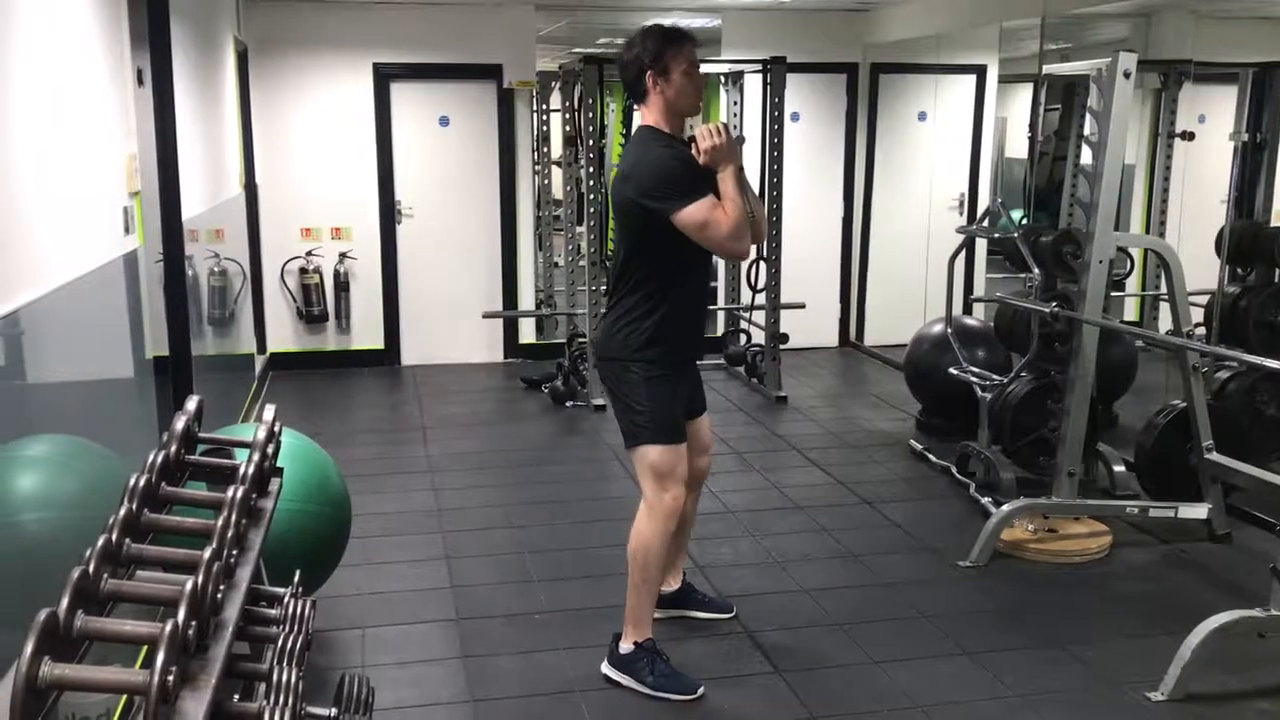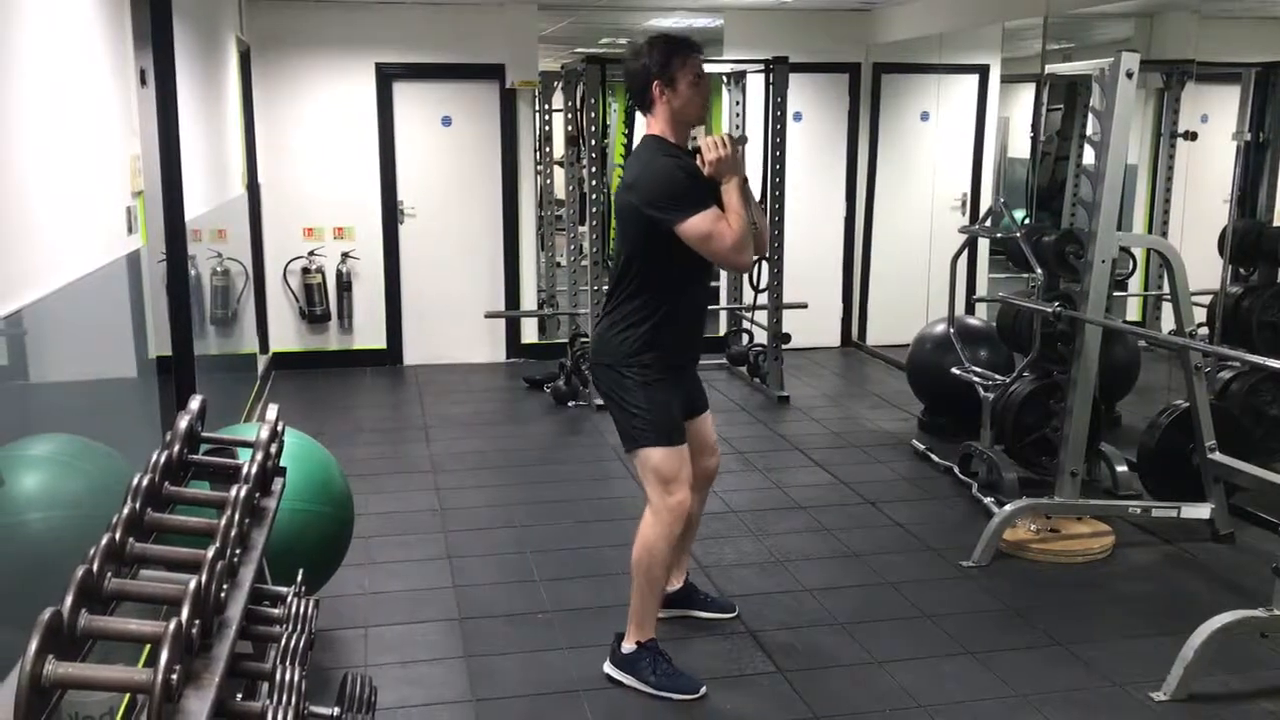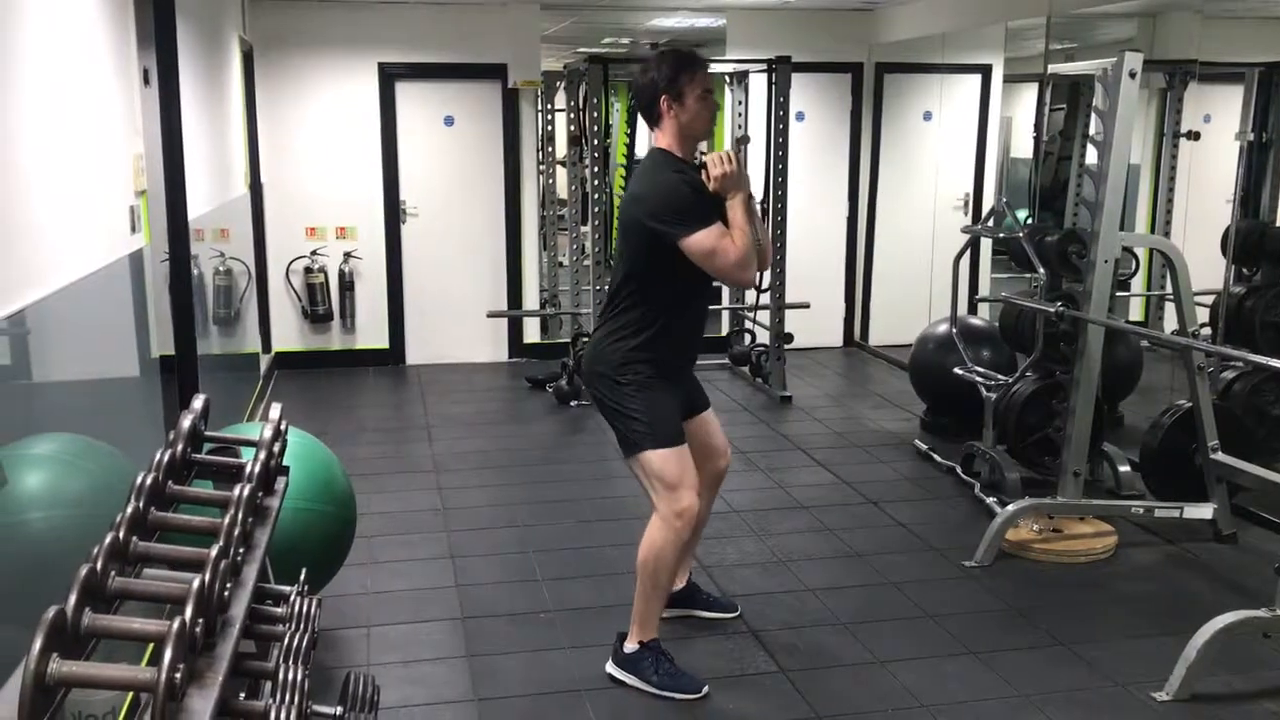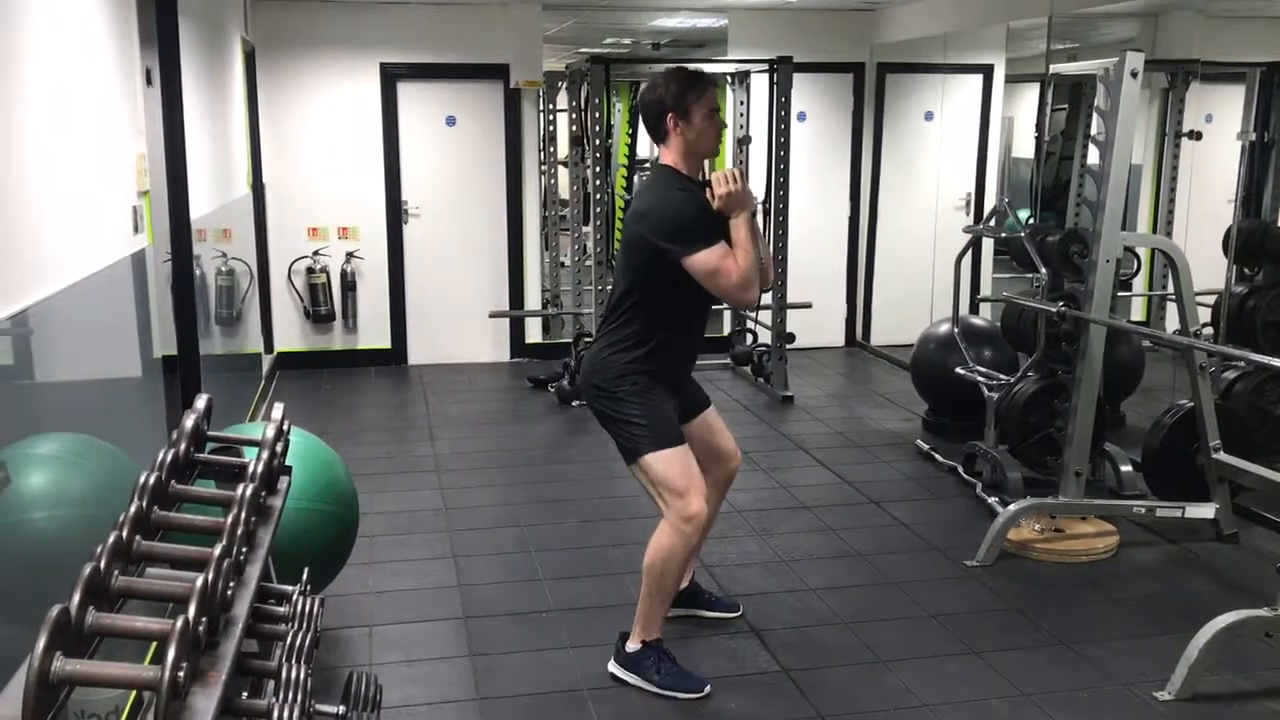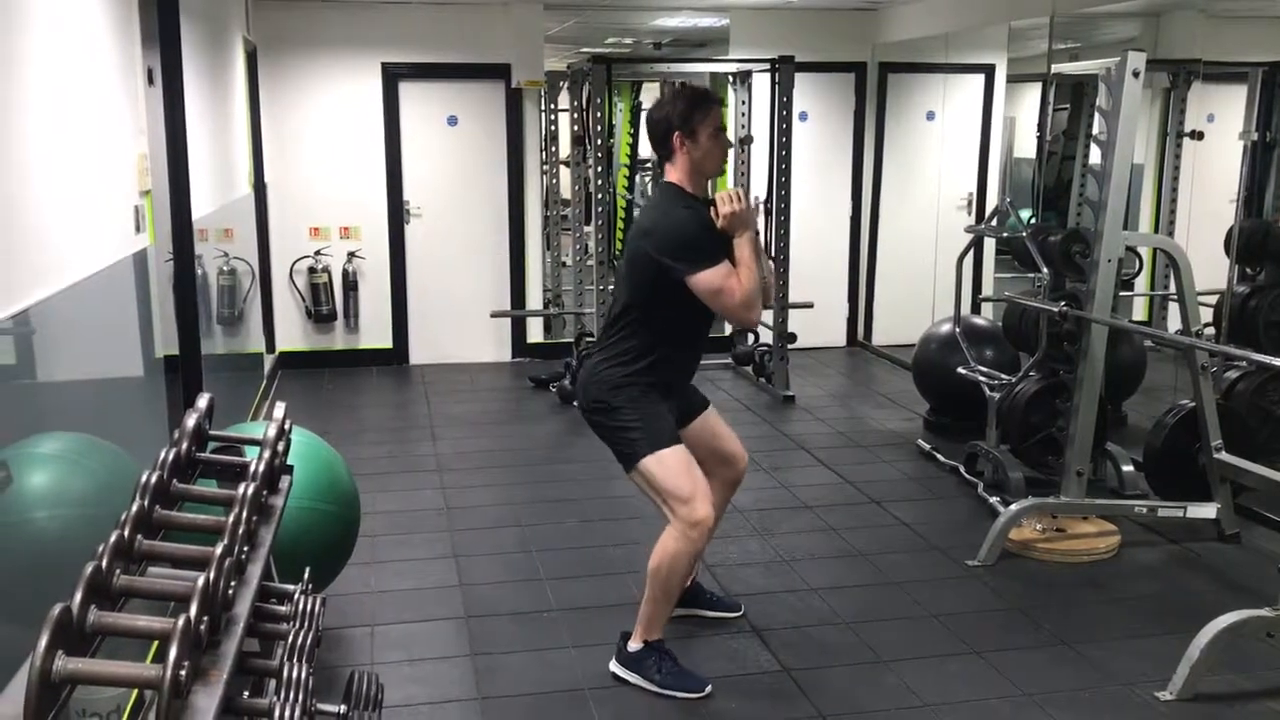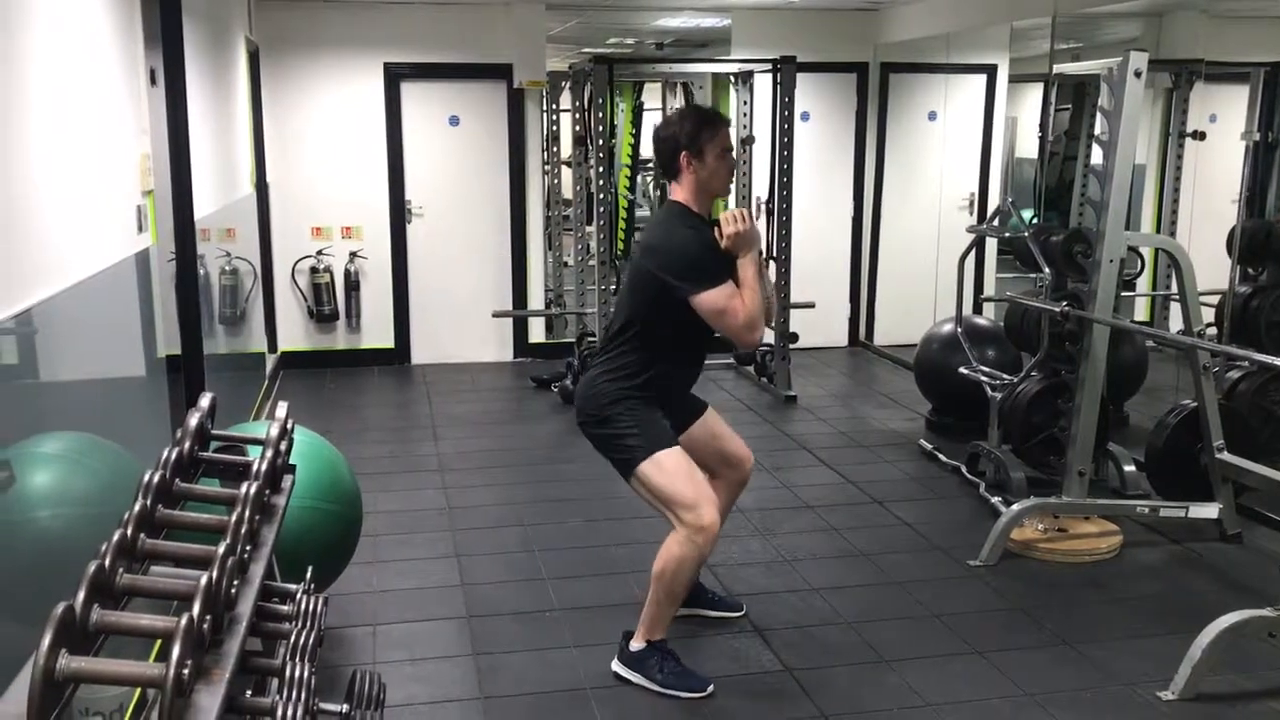
dt=0.2s
person 1, frame 1
left shoulder: (679, 152)
right shoulder: (655, 162)
left elbow: (754, 232)
right elbow: (732, 242)
left wrist: (729, 169)
right wrist: (725, 169)
left hip: (669, 345)
right hip: (640, 351)
left knee: (696, 467)
right knee: (665, 493)
left ankle: (671, 586)
right ankle: (632, 650)
person 1, frame 2
left shoulder: (684, 163)
right shoulder: (659, 173)
left elbow: (756, 243)
right elbow: (735, 254)
left wrist: (732, 181)
right wrist: (730, 181)
left hip: (666, 350)
right hip: (634, 358)
left knee: (703, 467)
right knee: (673, 497)
left ankle: (674, 587)
right ankle: (634, 649)
person 1, frame 3
left shoulder: (688, 177)
right shoulder: (664, 187)
left elbow: (759, 259)
right elbow: (738, 270)
left wrist: (737, 195)
right wrist: (734, 195)
left hip: (663, 358)
right hip: (628, 367)
left knee: (713, 464)
right knee: (679, 502)
left ankle: (676, 586)
right ankle: (636, 649)
person 1, frame 4
left shoulder: (693, 194)
right shoulder: (669, 205)
left elbow: (761, 278)
right elbow: (742, 291)
left wrist: (742, 214)
right wrist: (738, 216)
left hip: (661, 367)
right hip: (625, 377)
left knee: (723, 464)
right knee: (687, 508)
left ankle: (679, 585)
right ankle: (638, 649)
person 1, frame 5
left shoulder: (698, 210)
right shoulder: (674, 222)
left elbow: (759, 296)
right elbow: (744, 311)
left wrist: (744, 233)
right wrist: (742, 235)
left hip: (659, 377)
right hip: (620, 388)
left knee: (730, 464)
right knee: (695, 512)
left ankle: (681, 586)
right ankle: (640, 648)
person 1, frame 6
left shoulder: (700, 229)
right shoulder: (678, 242)
left elbow: (757, 316)
right elbow: (747, 332)
left wrist: (746, 253)
right wrist: (746, 255)
left hip: (657, 389)
right hip: (617, 401)
left knee: (737, 465)
right knee: (699, 517)
left ankle: (683, 586)
right ankle: (642, 649)
